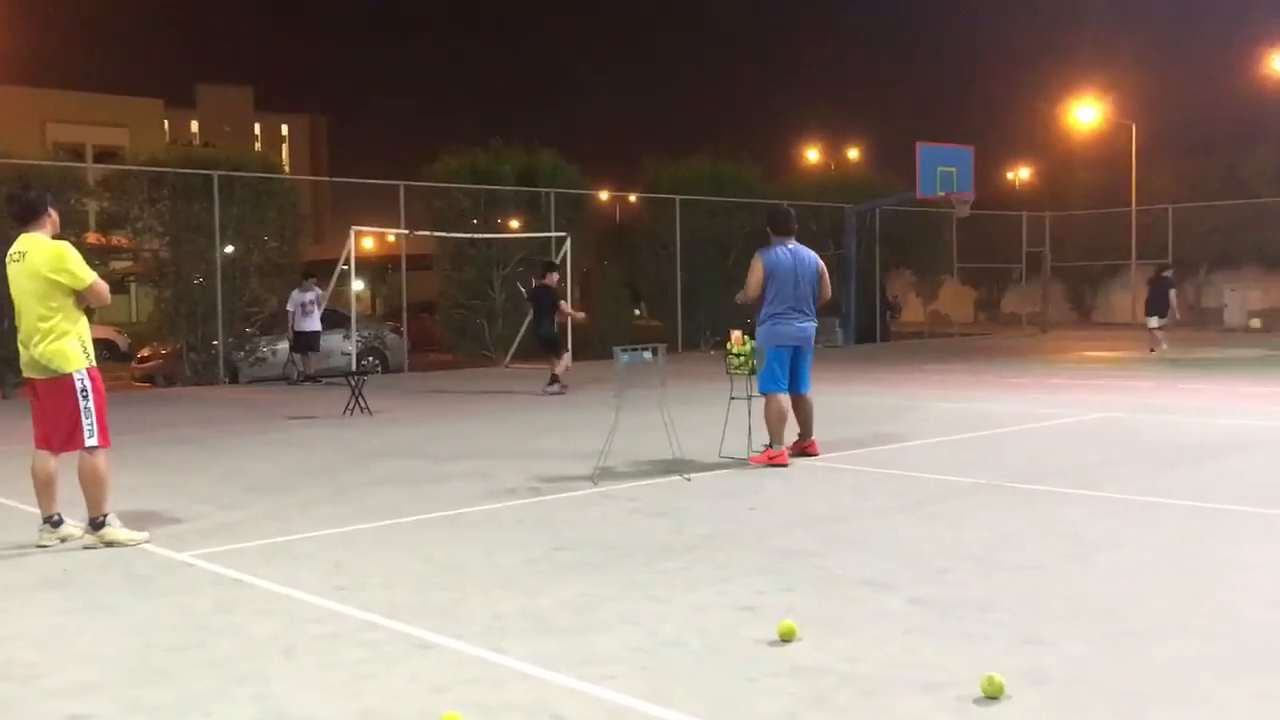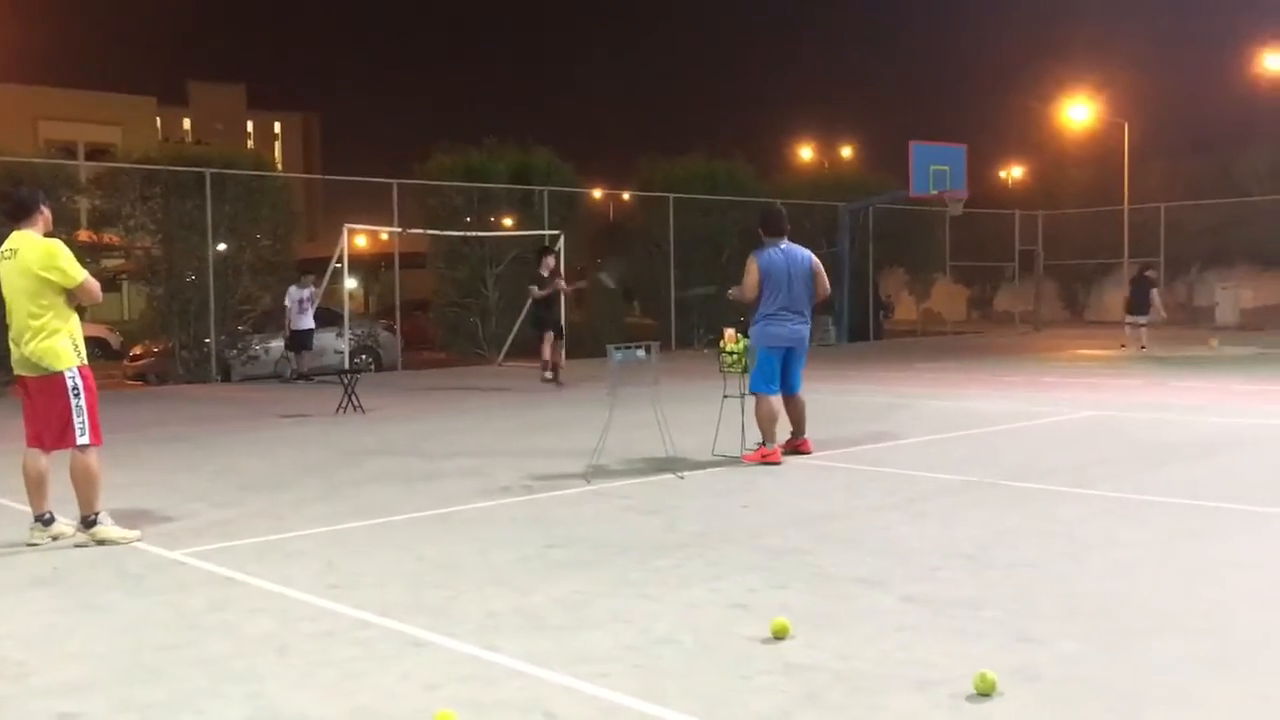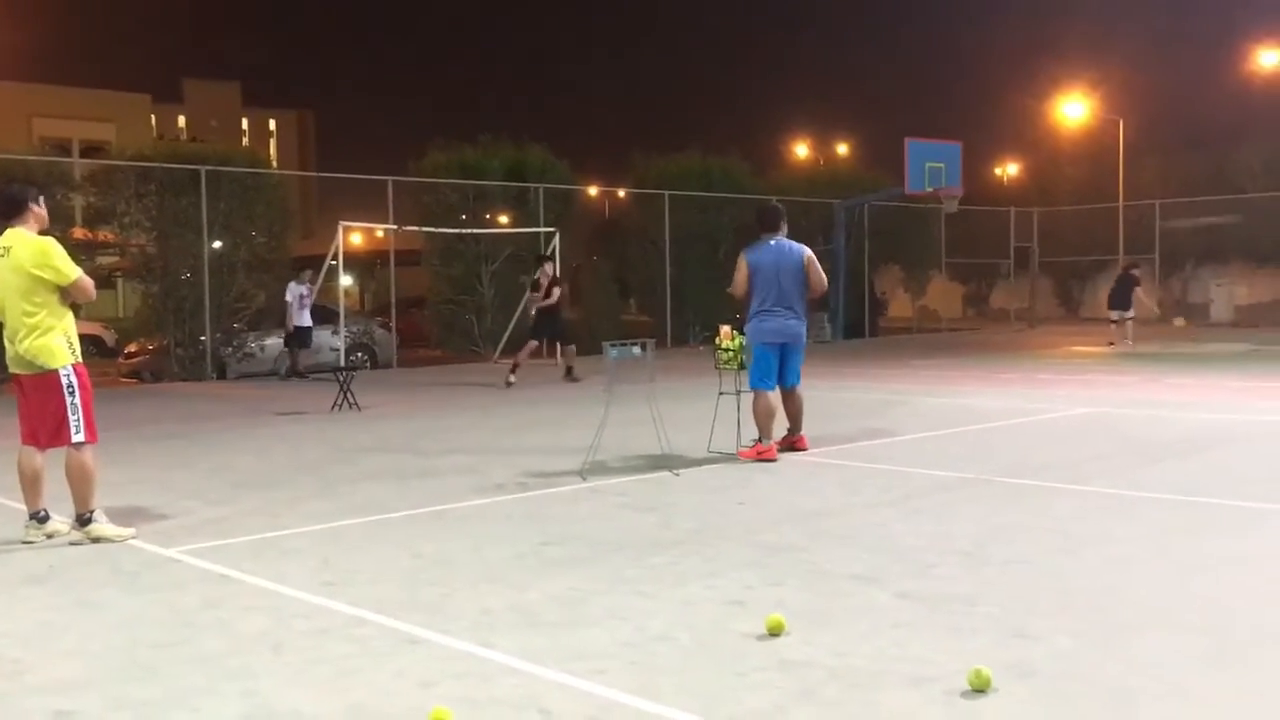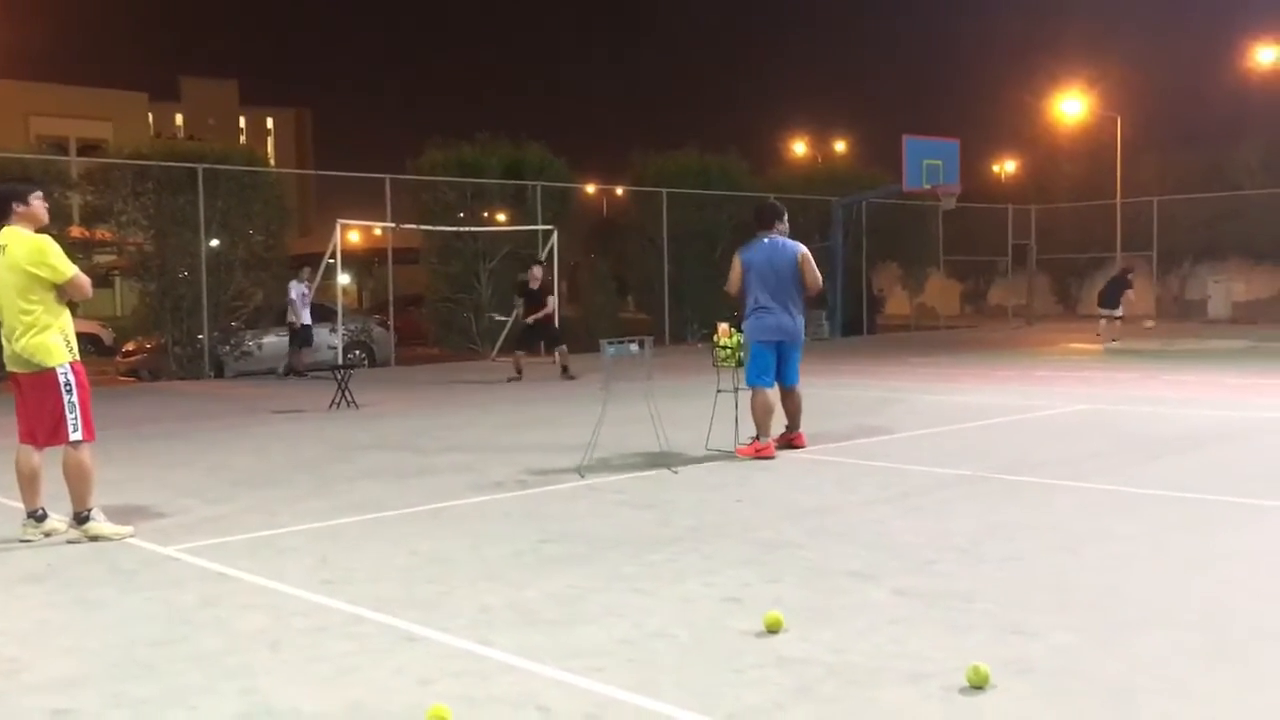
dt=0.2s
person 1, frame 1
right shoulder: (57, 250)
right elbow: (102, 295)
left wrist: (73, 293)
right wrist: (81, 291)
left hip: (36, 360)
right hip: (68, 360)
left knee: (46, 446)
right knee: (93, 444)
left ankle: (51, 524)
right ankle: (101, 524)
person 1, frame 2
right shoulder: (48, 248)
right elbow: (93, 293)
left wrist: (65, 290)
right wrist: (73, 288)
right hip: (59, 358)
left knee: (38, 444)
right knee: (84, 442)
left ankle: (43, 522)
right ankle: (92, 523)
person 1, frame 3
right shoulder: (42, 246)
right elbow: (87, 291)
left wrist: (60, 289)
right wrist: (68, 287)
right hip: (54, 355)
left knee: (33, 442)
right knee: (80, 440)
left ankle: (38, 520)
right ankle: (87, 520)
person 1, frame 4
right shoulder: (38, 244)
right elbow: (84, 289)
left wrist: (57, 288)
right wrist: (65, 286)
right hip: (52, 354)
left knee: (31, 441)
right knee: (78, 438)
left ankle: (35, 518)
right ankle: (85, 519)
person 2, frame 1
left shoulder: (763, 257)
right shoulder: (813, 258)
left elbow: (752, 293)
right elbow: (825, 295)
left wrist: (742, 297)
left hip: (775, 331)
right hip: (805, 331)
left knee: (774, 391)
right knee: (800, 391)
left ankle: (777, 450)
right ankle: (807, 441)
person 2, frame 2
left shoulder: (757, 259)
right shoulder: (808, 257)
left elbow: (750, 295)
right elbow: (824, 291)
left wrist: (736, 293)
left hip: (768, 332)
right hip: (799, 332)
left knee: (765, 392)
right knee: (791, 390)
left ankle: (769, 448)
right ankle: (799, 439)
person 2, frame 3
left shoulder: (748, 255)
right shoulder: (802, 252)
left elbow: (738, 291)
right elbow: (820, 286)
left hip: (763, 329)
right hip: (794, 328)
left knee: (762, 388)
right knee: (790, 386)
left ankle: (765, 445)
right ankle: (795, 436)
person 2, frame 4
left shoulder: (744, 254)
right shoulder: (798, 250)
left elbow: (733, 289)
right elbow: (815, 285)
left hip: (760, 326)
right hip: (792, 325)
left knee: (761, 385)
right knee: (790, 384)
left ankle: (763, 443)
right ankle: (793, 434)
